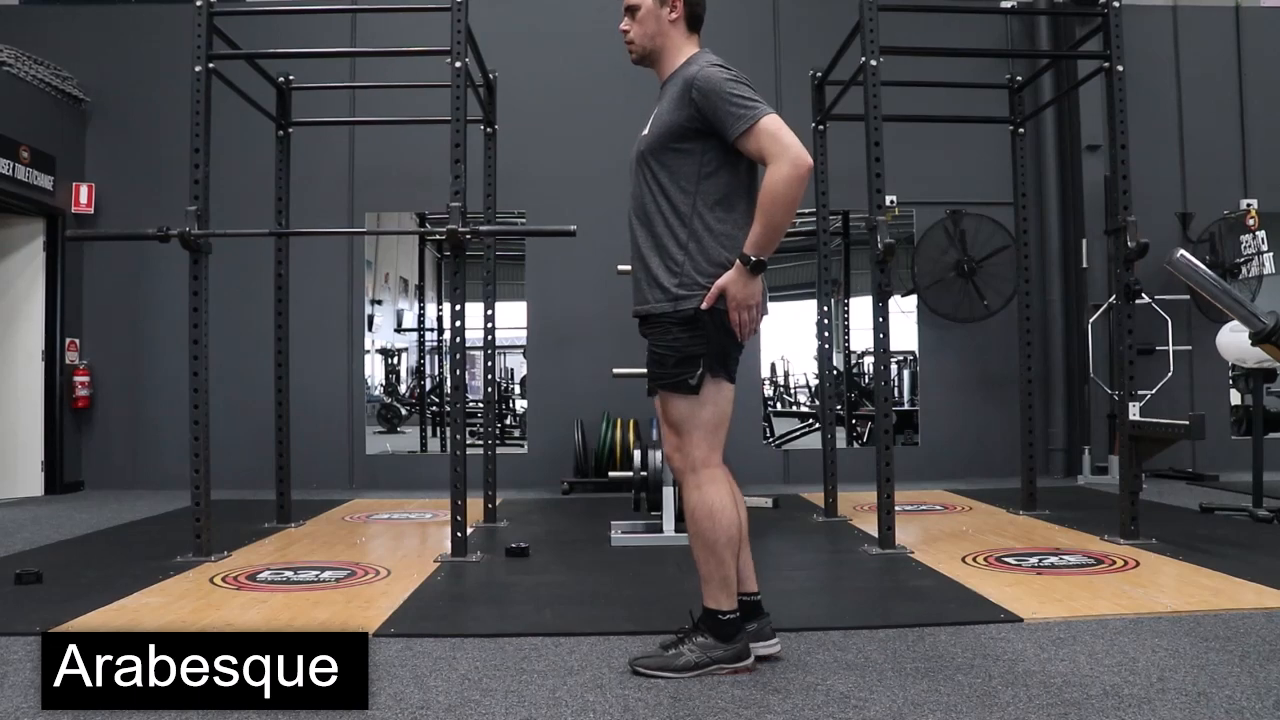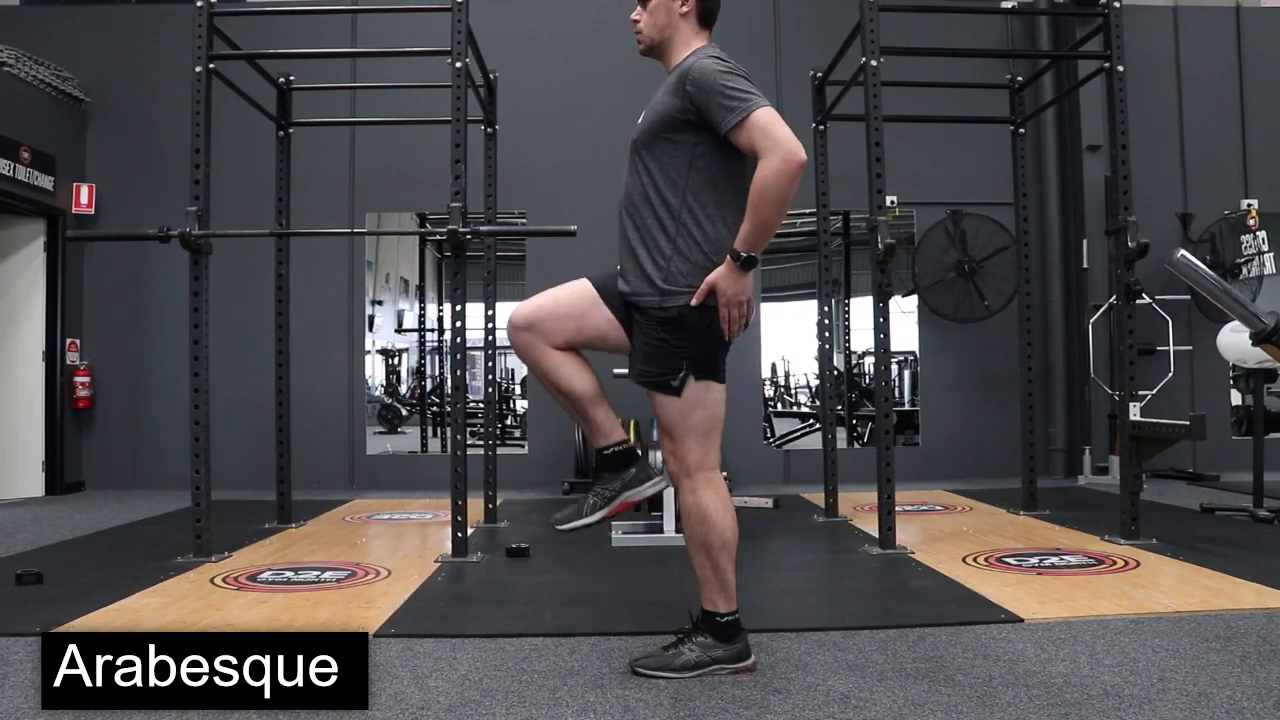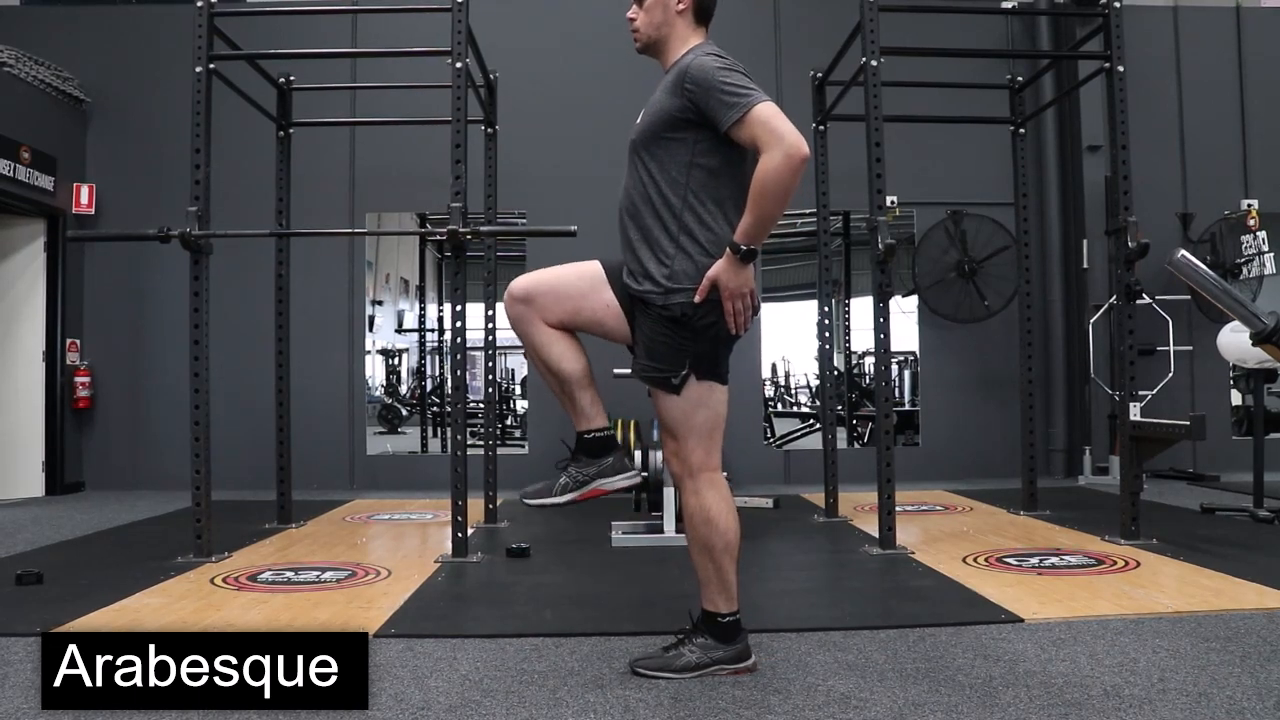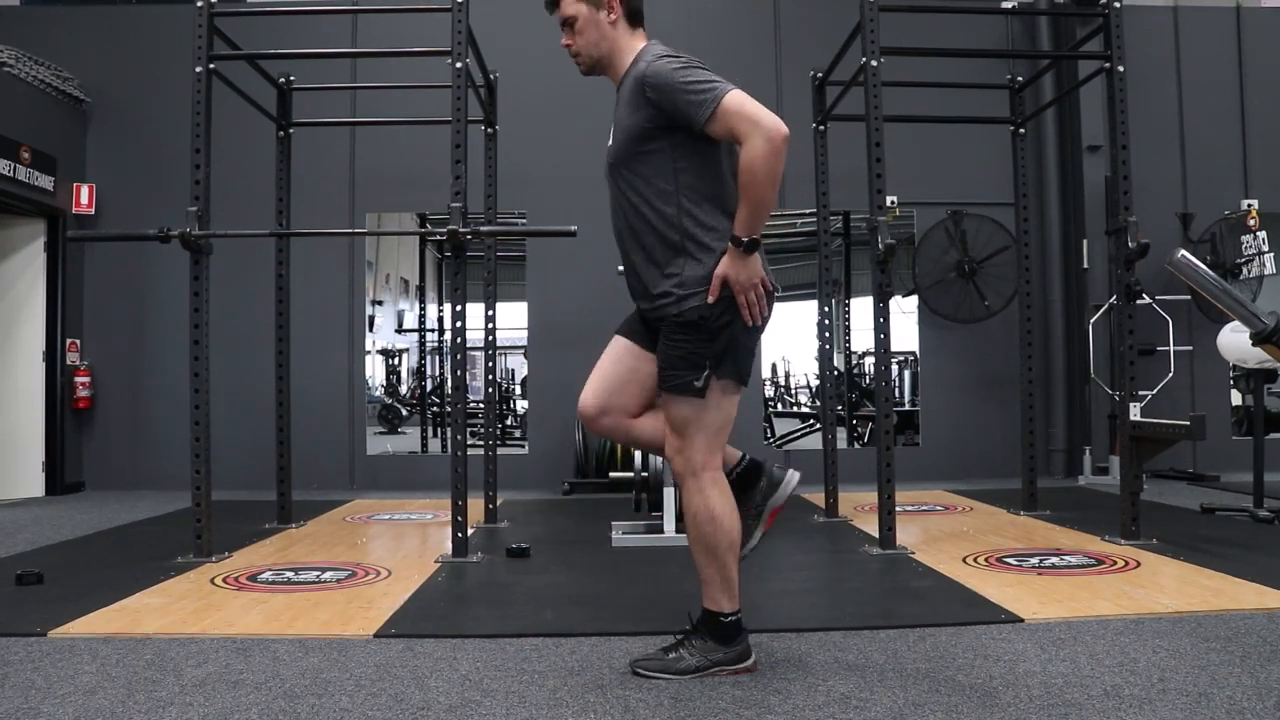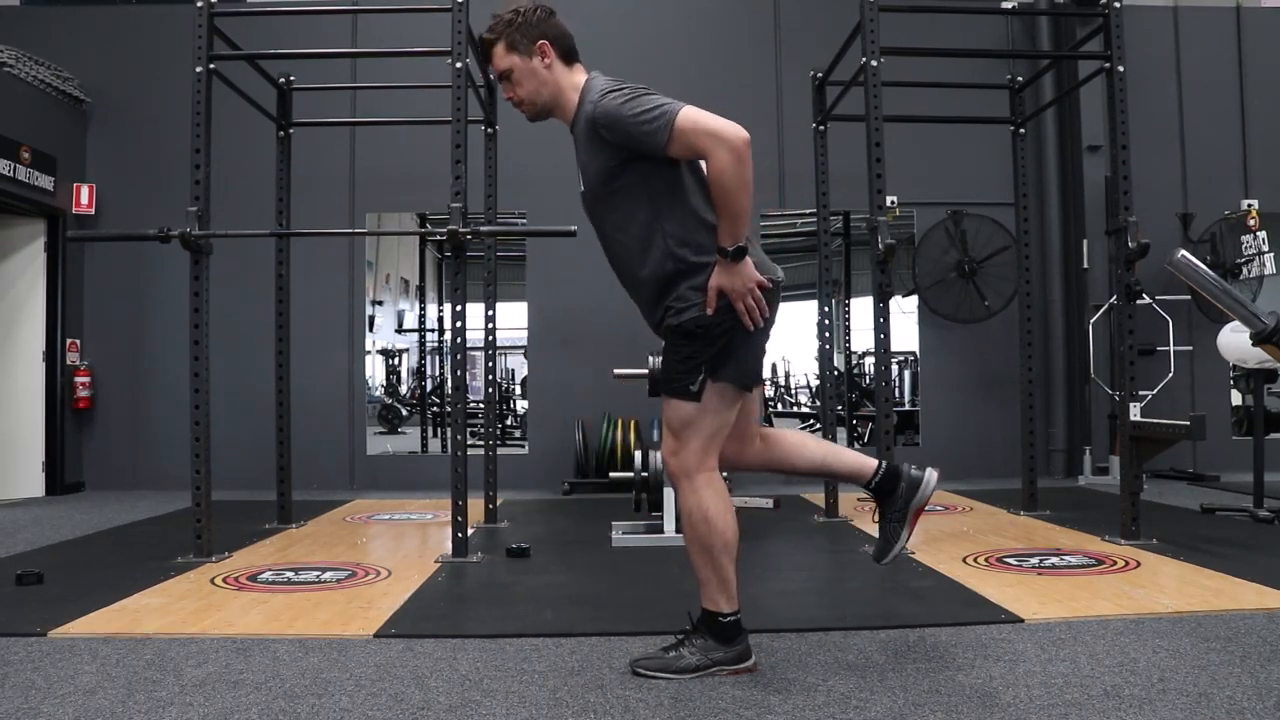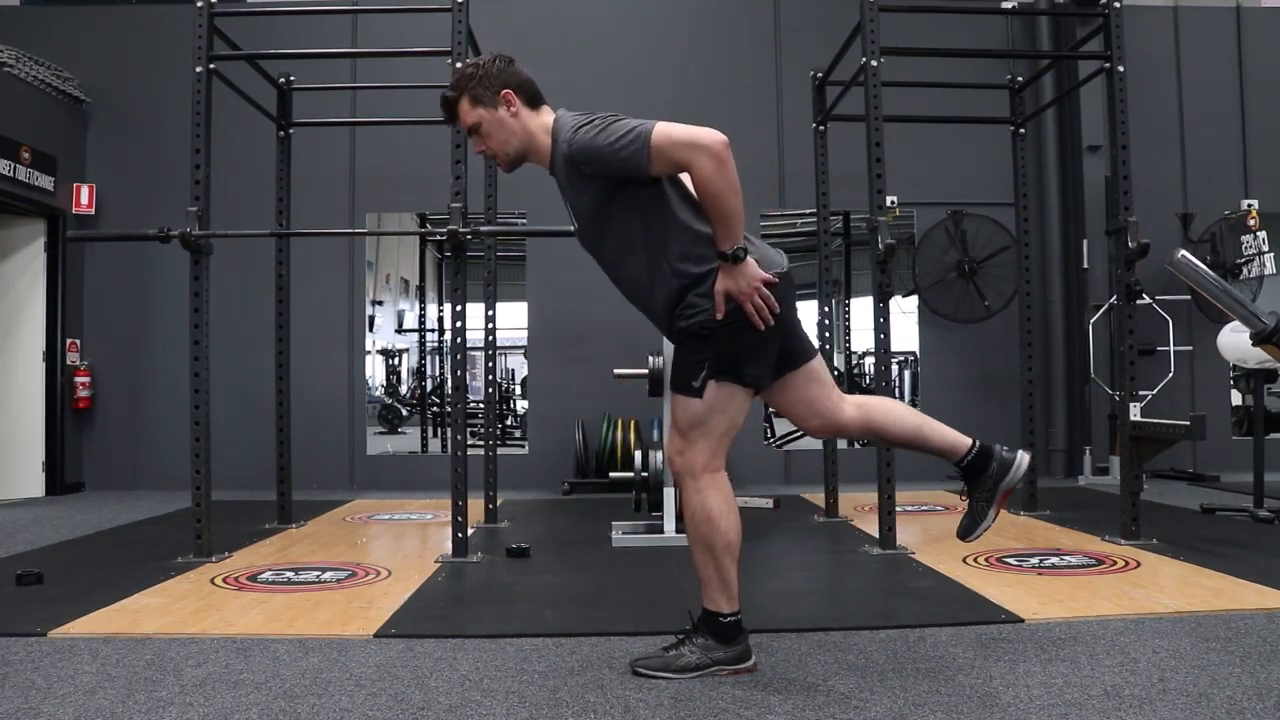
dt=0.7s
person 1, frame 1
left shoulder: (707, 79)
right shoulder: (675, 93)
left elbow: (791, 161)
left wrist: (748, 265)
left hip: (700, 305)
right hip: (672, 304)
left knee: (695, 463)
right knee: (699, 463)
left ankle: (722, 631)
right ankle: (746, 611)
person 1, frame 2
left shoulder: (705, 71)
right shoulder: (682, 84)
left elbow: (785, 155)
left wrist: (739, 262)
left hip: (687, 296)
right hip: (648, 289)
left knee: (691, 466)
right knee: (529, 325)
left ankle: (723, 634)
right ankle: (620, 462)
person 1, frame 3
left shoulder: (704, 69)
right shoulder: (679, 81)
left elbow: (788, 150)
left wrist: (740, 255)
left hip: (691, 293)
right hip: (654, 284)
left knee: (693, 466)
right knee: (528, 298)
left ankle: (723, 636)
right ankle: (599, 448)
person 1, frame 4
left shoulder: (660, 73)
right shoulder: (635, 89)
left elbow: (766, 134)
left wrist: (742, 248)
left hip: (707, 293)
right hip: (672, 296)
left knee: (693, 462)
right knee: (603, 411)
left ankle: (723, 637)
right ankle: (750, 479)
person 1, frame 5
left shoulder: (608, 107)
right shoulder: (592, 121)
left elbow: (728, 141)
right elbow: (699, 163)
left wrist: (733, 256)
left hip: (716, 296)
right hip: (708, 299)
left knee: (688, 461)
right knee: (738, 446)
left ankle: (722, 636)
right ankle: (892, 479)
person 1, frame 6
left shoulder: (583, 140)
right shoulder: (574, 156)
left elbow: (707, 148)
right elbow: (684, 178)
left wrist: (731, 257)
left hip: (723, 298)
right hip: (737, 296)
left knee: (694, 461)
right knee: (833, 415)
left ankle: (722, 633)
right ankle: (983, 460)
